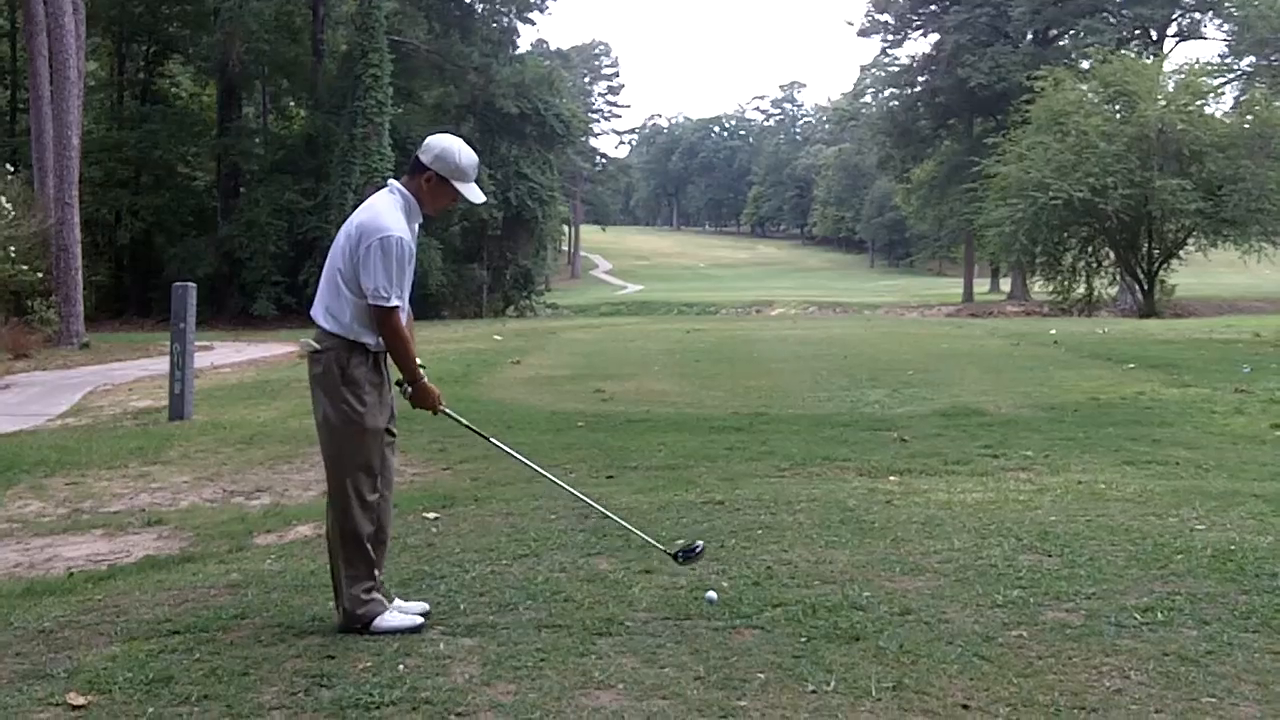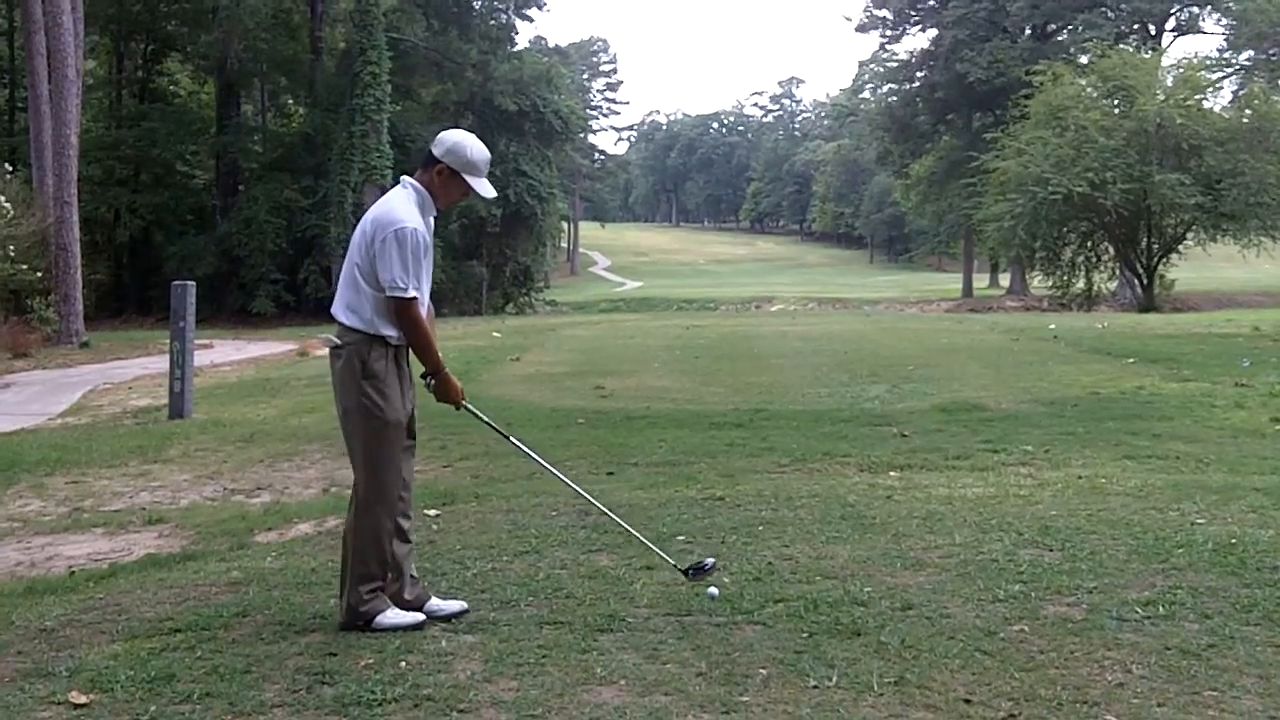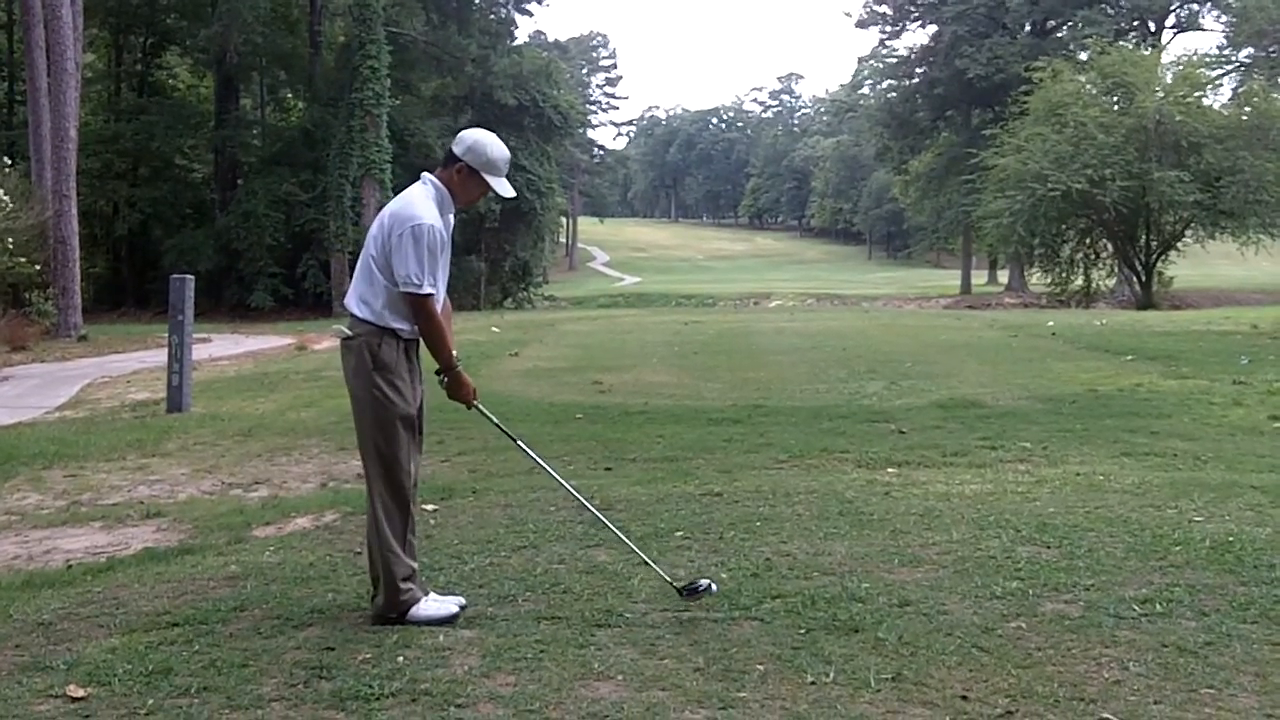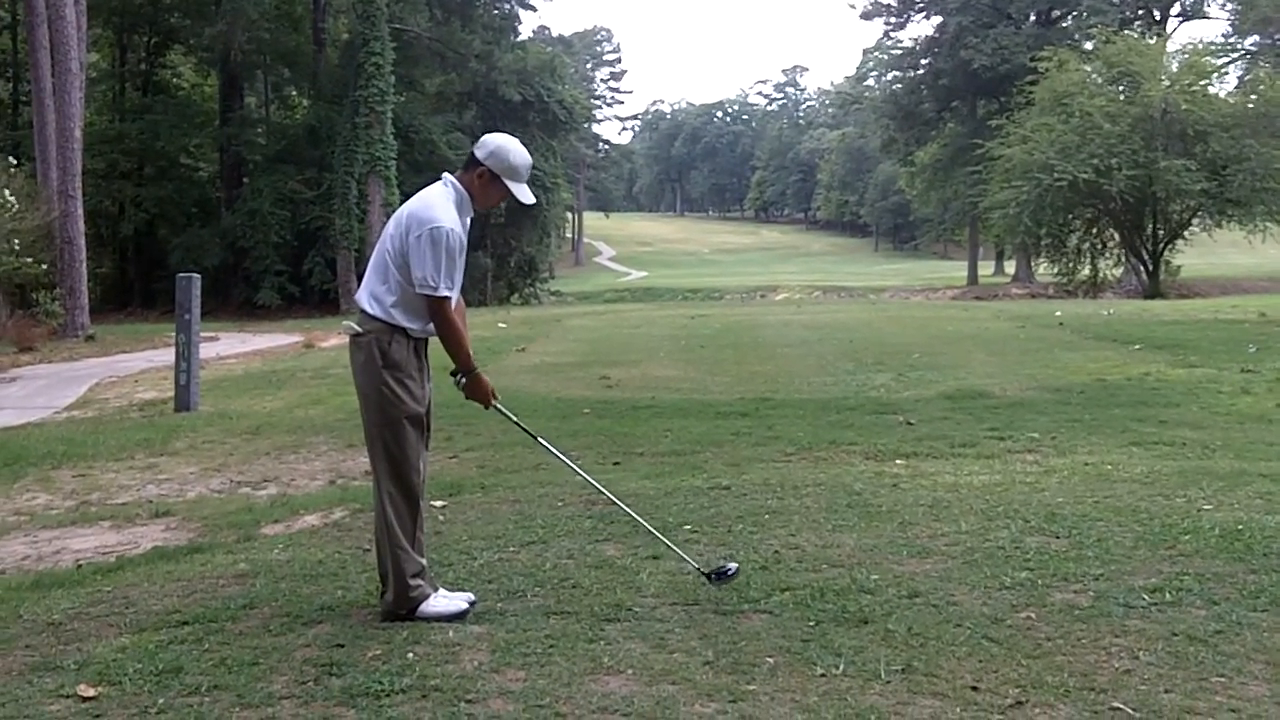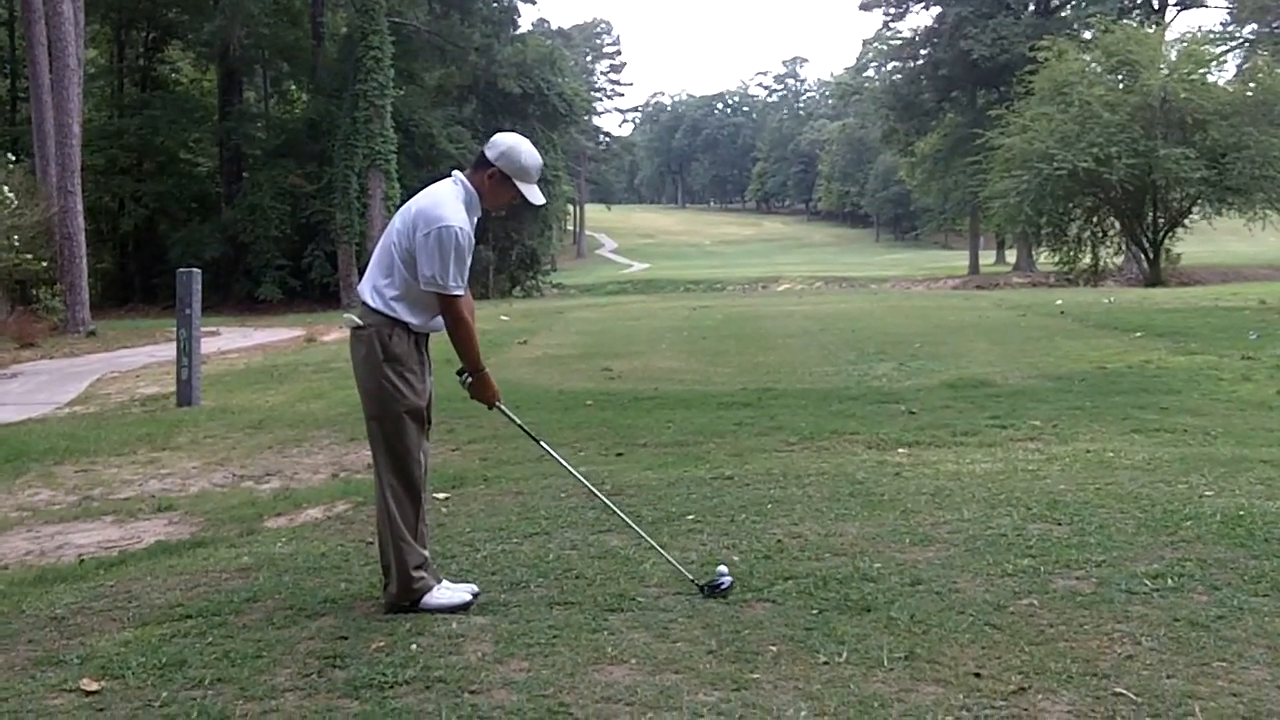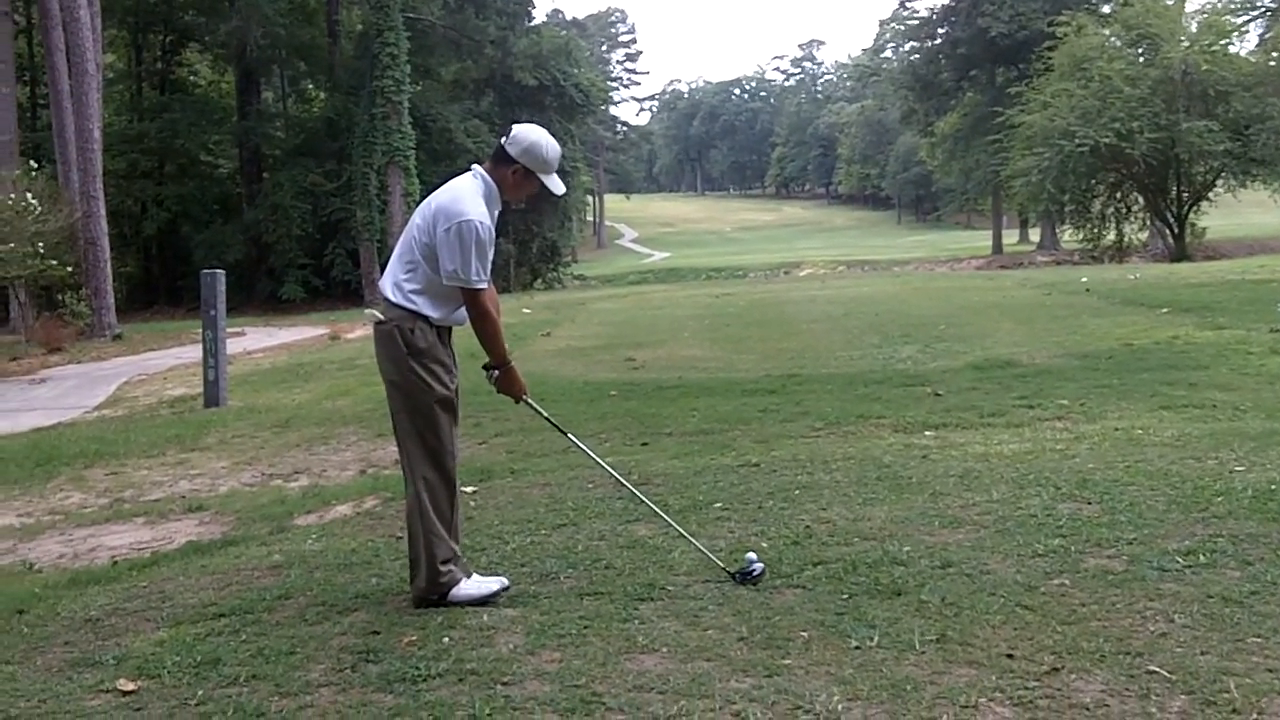
dt=0.5s
person 1, frame 1
left shoulder: (394, 211)
right shoulder: (389, 230)
right elbow: (386, 319)
left wrist: (414, 367)
right wrist: (418, 382)
left hip: (364, 360)
right hip: (346, 362)
left knee: (376, 484)
right knee: (357, 488)
left ankle: (368, 591)
right ankle: (359, 605)
person 1, frame 2
left shoulder: (415, 212)
right shoulder: (402, 222)
left elbow: (420, 300)
right elbow: (405, 311)
left wrist: (436, 363)
right wrist: (441, 374)
left hip: (387, 356)
right hip: (369, 356)
left knee: (396, 482)
right knee: (377, 483)
left ankle: (402, 591)
right ankle: (363, 602)
person 1, frame 3
left shoulder: (435, 209)
right shoulder: (420, 218)
left elbow: (437, 295)
right elbow: (421, 307)
left wrist: (451, 359)
right wrist: (452, 371)
left hip: (396, 346)
right hip: (379, 348)
left knee: (402, 474)
right knee: (393, 477)
left ankle: (404, 585)
right ankle: (395, 597)
person 1, frame 4
left shoulder: (449, 205)
right shoulder: (440, 221)
left elbow: (453, 297)
right elbow: (440, 310)
left wrist: (466, 362)
right wrist: (471, 373)
left hip: (404, 343)
right hip: (388, 346)
left knee: (409, 471)
right knee: (400, 473)
left ankle: (413, 581)
right ankle: (404, 594)
person 1, frame 5
left shoulder: (454, 200)
right shoulder: (448, 220)
left elbow: (460, 293)
right elbow: (451, 309)
left wrist: (473, 364)
right wrist: (478, 373)
left hip: (403, 335)
right hip: (388, 338)
left knee: (411, 462)
right knee: (402, 465)
left ankle: (417, 574)
right ankle: (408, 586)
person 1, frame 6
left shoulder: (474, 194)
right shoulder: (469, 215)
left elbow: (484, 286)
right elbow: (476, 301)
left wrist: (500, 354)
right wrist: (504, 366)
left hip: (425, 330)
right hip: (411, 332)
left knee: (439, 453)
right knee: (431, 457)
left ankle: (447, 567)
right ankle: (436, 579)
